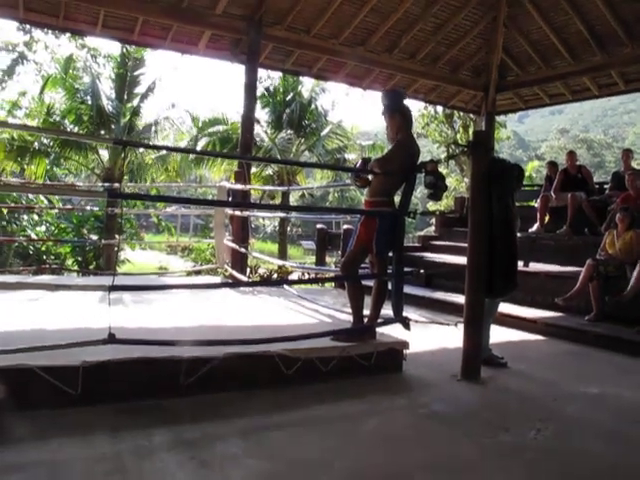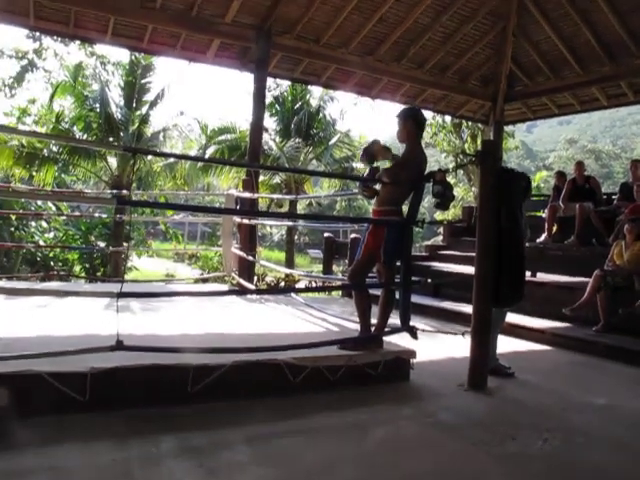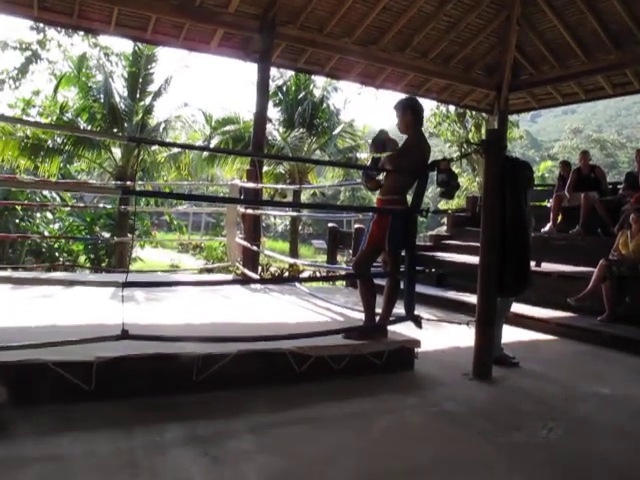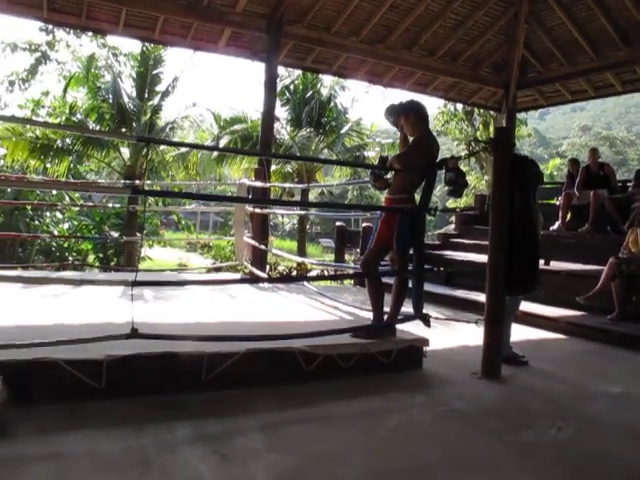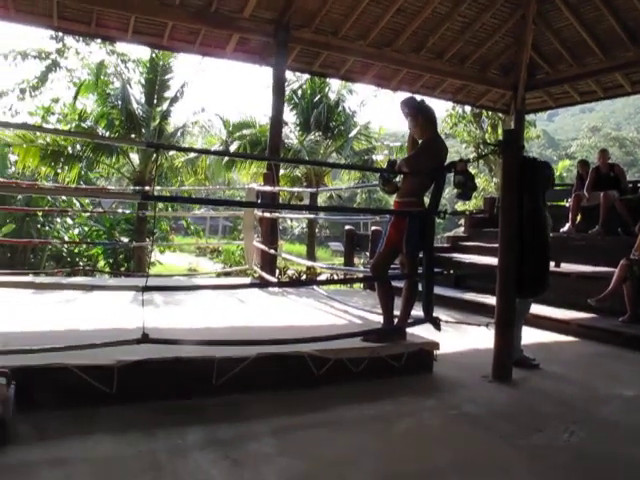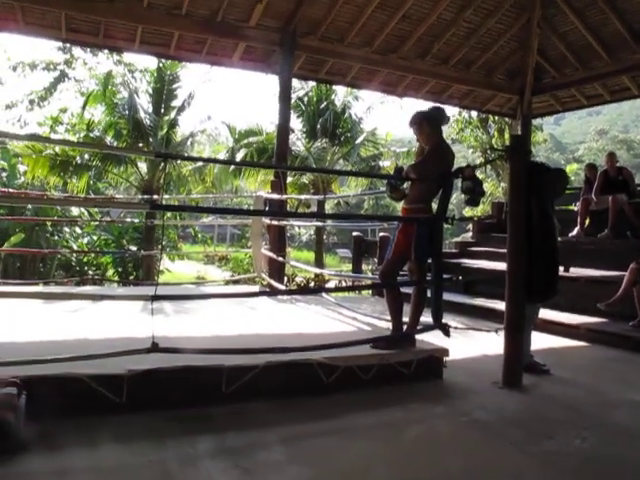
dt=0.3s
person 1, frame 1
left shoulder: (404, 143)
right shoulder: (407, 143)
left elbow: (381, 165)
left wrist: (369, 164)
left hip: (378, 212)
right hip: (384, 212)
left knee: (349, 267)
right knee: (379, 270)
left ankle: (359, 326)
right ankle: (369, 326)
person 1, frame 2
left shoulder: (413, 152)
right shoulder: (416, 154)
left elbow: (390, 174)
left wrist: (378, 173)
right wrist: (385, 154)
left hip: (386, 221)
right hip: (391, 220)
left knee: (356, 275)
right knee: (386, 279)
left ankle: (366, 335)
right ankle: (376, 335)
person 1, frame 3
left shoulder: (415, 141)
right shoulder: (418, 142)
left elbow: (392, 162)
left wrist: (382, 161)
left hip: (390, 210)
right hip: (396, 210)
left knee: (361, 265)
right knee: (392, 269)
left ankle: (370, 324)
right ankle: (380, 325)
person 1, frame 4
left shoulder: (423, 140)
right shoulder: (426, 141)
left elbow: (400, 161)
left wrist: (389, 161)
right wrist: (401, 132)
left hip: (398, 209)
right hip: (405, 208)
left knee: (369, 264)
right knee: (400, 268)
left ankle: (379, 323)
right ankle: (389, 323)
person 1, frame 5
left shoulder: (431, 143)
right shoulder: (435, 145)
left elbow: (409, 163)
right elbow: (414, 164)
left wrist: (398, 165)
left hip: (407, 212)
right hip: (414, 212)
left knee: (379, 267)
right knee: (410, 271)
left ankle: (389, 327)
right ankle: (399, 327)
person 1, frame 6
left shoulder: (437, 149)
right shoulder: (443, 151)
left elbow: (415, 171)
left wrist: (405, 171)
left hip: (416, 219)
right hip: (423, 218)
left knee: (387, 274)
right knee: (418, 277)
left ankle: (398, 334)
right ankle: (409, 334)
person 2, frame 1
left shoulder: (502, 200)
right shoulder: (501, 200)
right elbow: (502, 229)
left hip: (497, 256)
right hip: (498, 256)
left knee: (491, 300)
right knee: (492, 299)
left ankle: (483, 348)
right ankle: (482, 350)
person 2, frame 2
left shoulder: (511, 209)
right shoulder: (509, 209)
right elbow: (516, 238)
left hip: (505, 264)
right hip: (505, 265)
left knee: (498, 309)
right knee: (499, 308)
left ankle: (490, 358)
right ankle: (489, 360)
person 2, frame 3
left shoulder: (515, 197)
right shoulder: (512, 197)
right elbow: (520, 226)
left hip: (510, 252)
right hip: (510, 254)
left knee: (504, 297)
right knee: (505, 297)
left ankle: (495, 348)
right ankle: (494, 350)
person 2, frame 4
left shoulder: (522, 196)
right shoulder: (520, 196)
right elbow: (526, 225)
left hip: (519, 250)
right hip: (518, 251)
left knee: (512, 296)
right knee: (513, 296)
left ankle: (503, 347)
right ankle: (503, 349)
person 2, frame 5
left shoulder: (531, 199)
right shoulder: (530, 199)
left hip: (527, 253)
right hip: (528, 253)
left knee: (521, 299)
right knee: (522, 299)
left ankle: (513, 350)
right ankle: (513, 352)
person 2, frame 6
left shoulder: (537, 204)
right shoulder: (538, 205)
right elbow: (541, 233)
left hip: (535, 259)
right hip: (537, 260)
left knee: (529, 307)
right knee: (530, 307)
left ankle: (524, 355)
right ankle: (524, 358)
